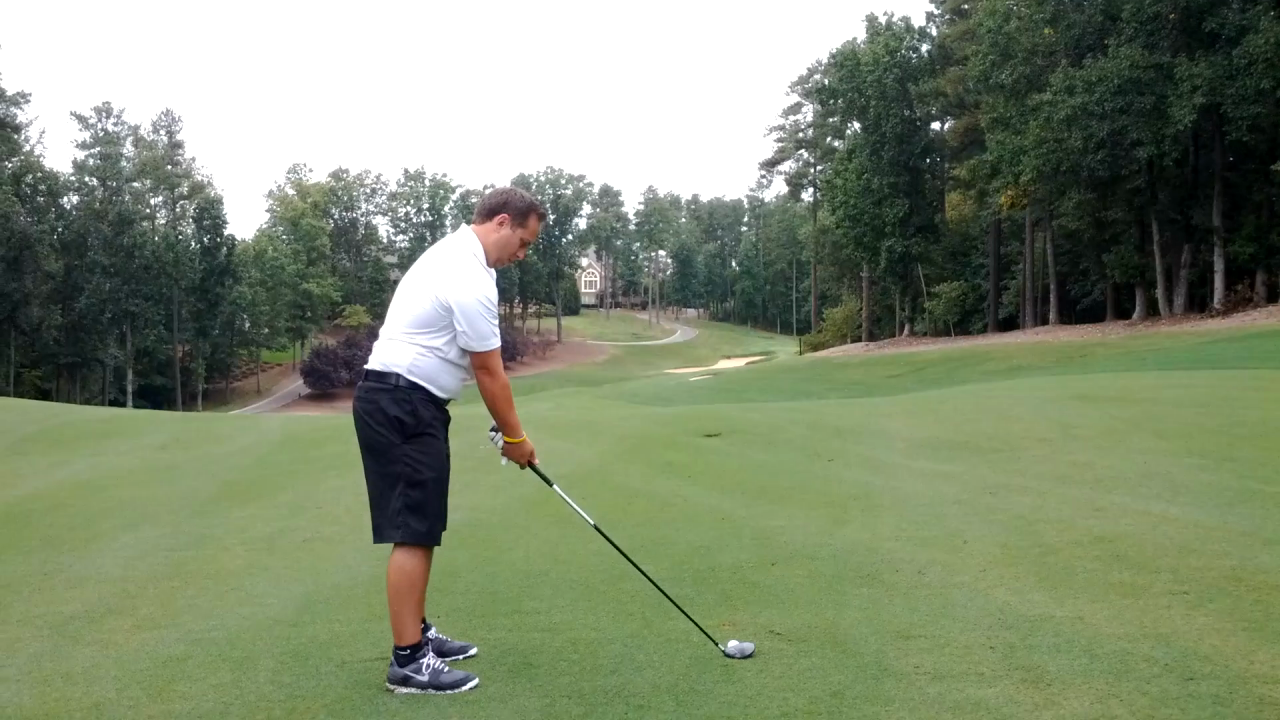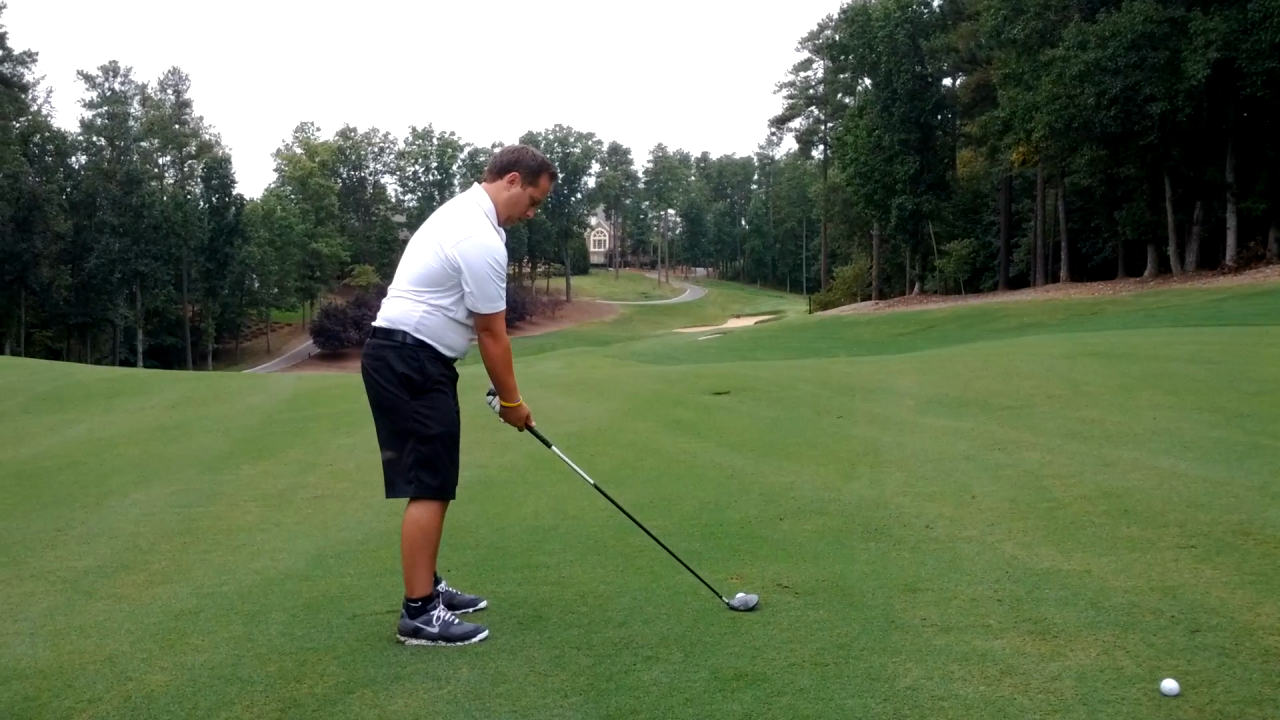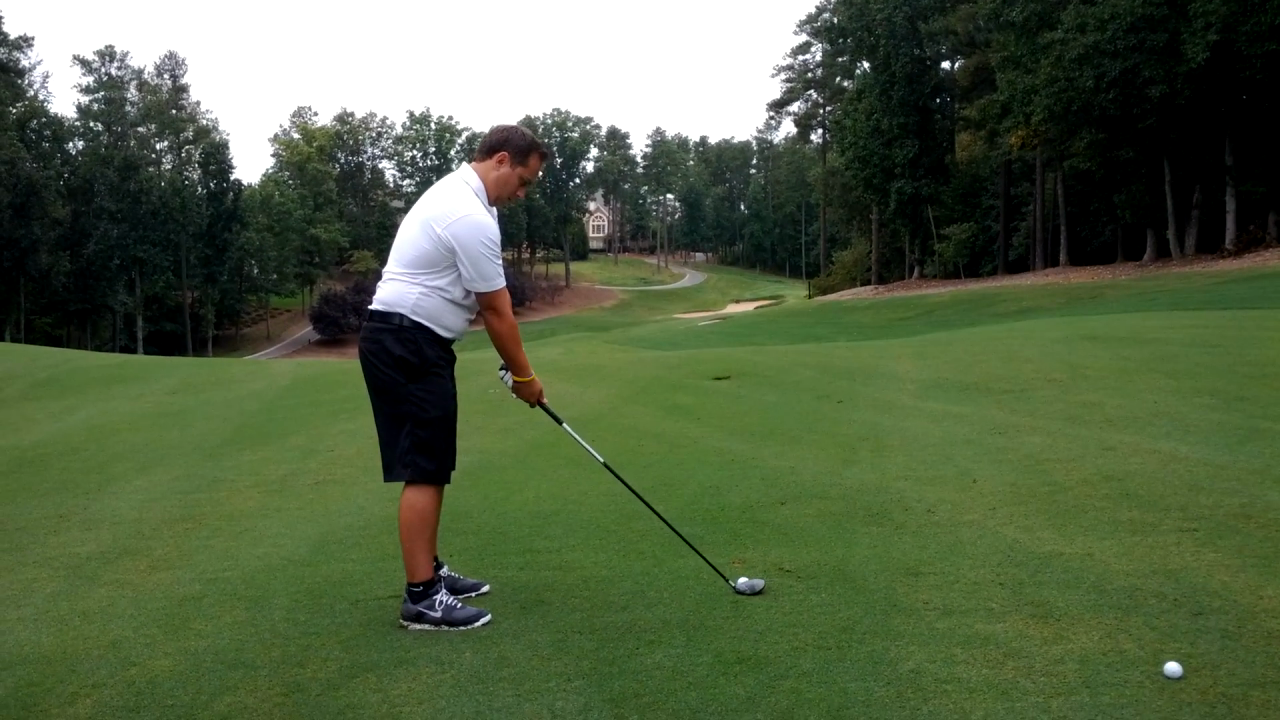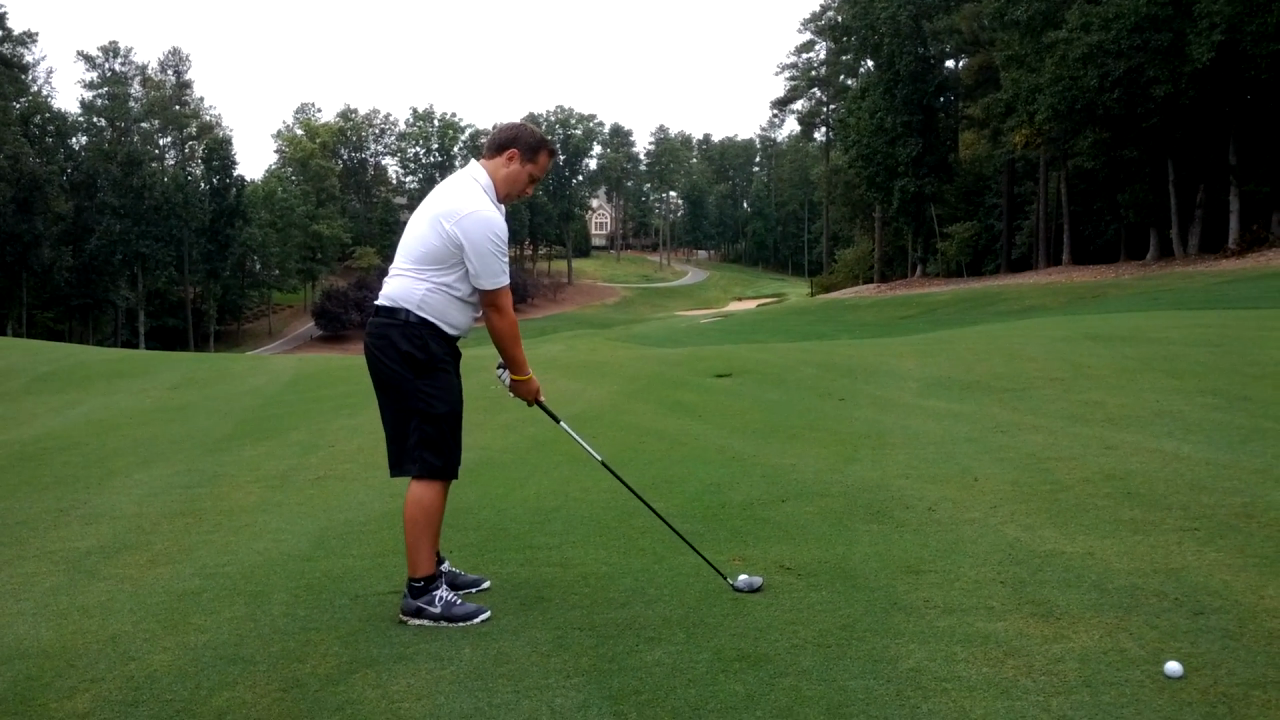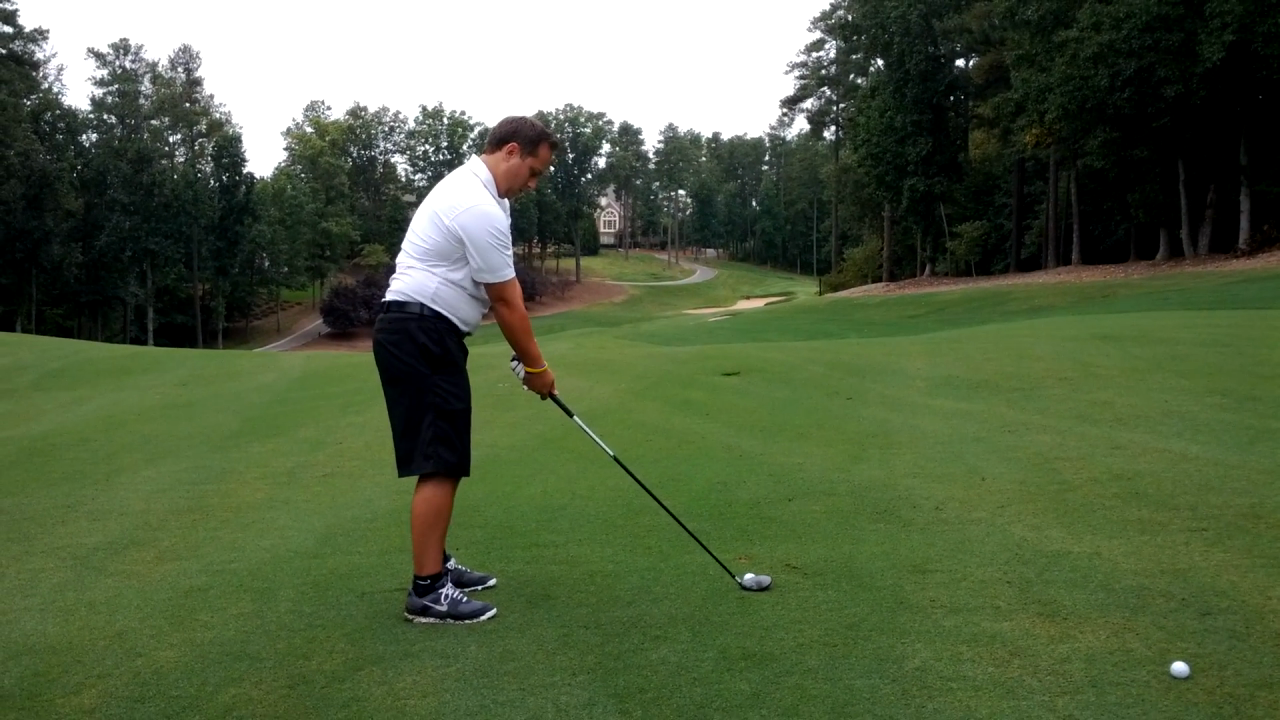
dt=1s
person 1, frame 1
left shoulder: (452, 251)
right shoulder: (470, 280)
right elbow: (489, 372)
right wrist: (515, 437)
left hip: (404, 400)
right hip: (401, 405)
left knee: (421, 526)
right knee: (414, 530)
left ankle: (417, 633)
right ankle: (408, 661)
person 1, frame 2
left shoulder: (463, 210)
right shoulder: (481, 241)
right elbow: (492, 334)
right wrist: (512, 401)
left hip: (408, 356)
right hip: (409, 361)
left knee: (432, 480)
right knee: (428, 484)
left ankle: (426, 587)
right ankle: (418, 613)
person 1, frame 3
left shoulder: (455, 191)
right shoulder: (471, 218)
left elbow: (488, 301)
right elbow: (496, 310)
left wrist: (514, 363)
right wrist: (523, 375)
left hip: (409, 340)
right hip: (406, 344)
left knee: (430, 465)
right knee: (424, 469)
left ankle: (430, 572)
right ankle: (422, 599)
person 1, frame 4
left shoulder: (463, 187)
right shoulder: (481, 215)
right elbow: (498, 308)
right wrist: (522, 375)
left hip: (413, 336)
right hip: (411, 340)
left knee: (435, 461)
right knee: (431, 465)
left ankle: (430, 567)
right ankle: (422, 593)
person 1, frame 5
left shoulder: (467, 184)
right shoulder: (480, 209)
left elbow: (500, 290)
right elbow: (506, 301)
left wrist: (525, 355)
right wrist: (536, 366)
left hip: (418, 331)
right hip: (420, 335)
left knee: (441, 457)
right knee: (440, 461)
left ankle: (435, 565)
right ankle: (427, 591)
